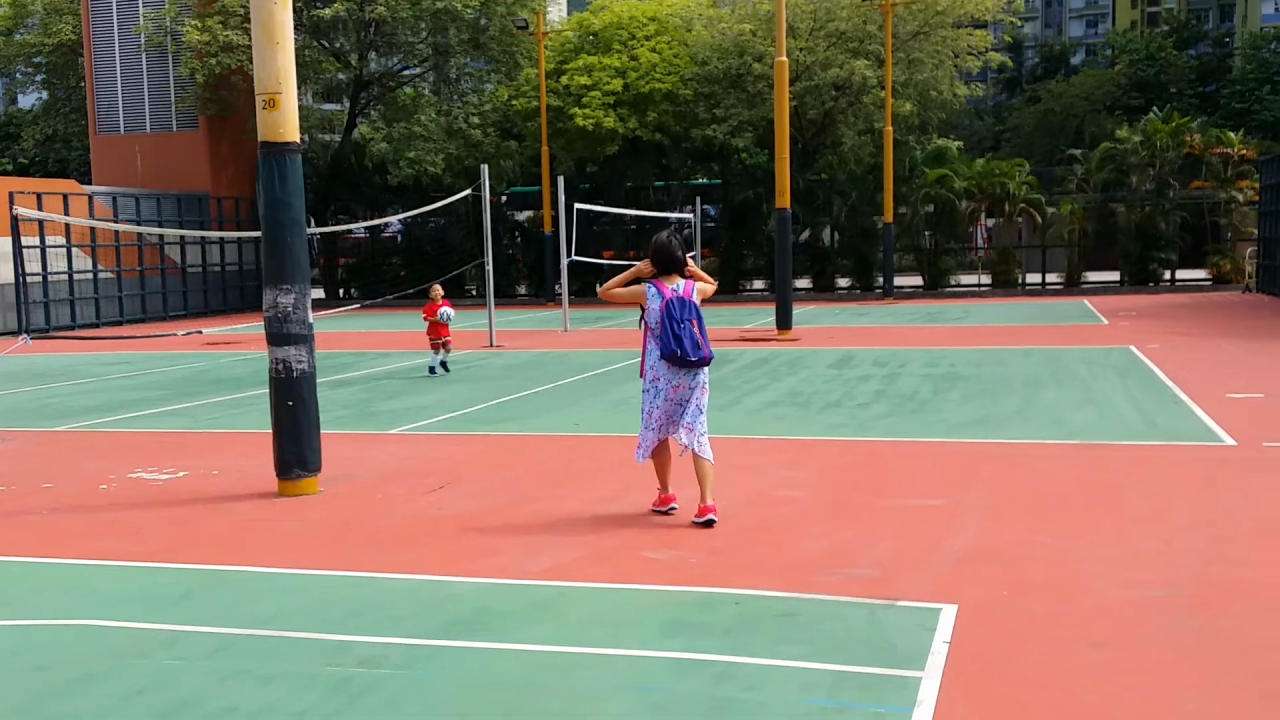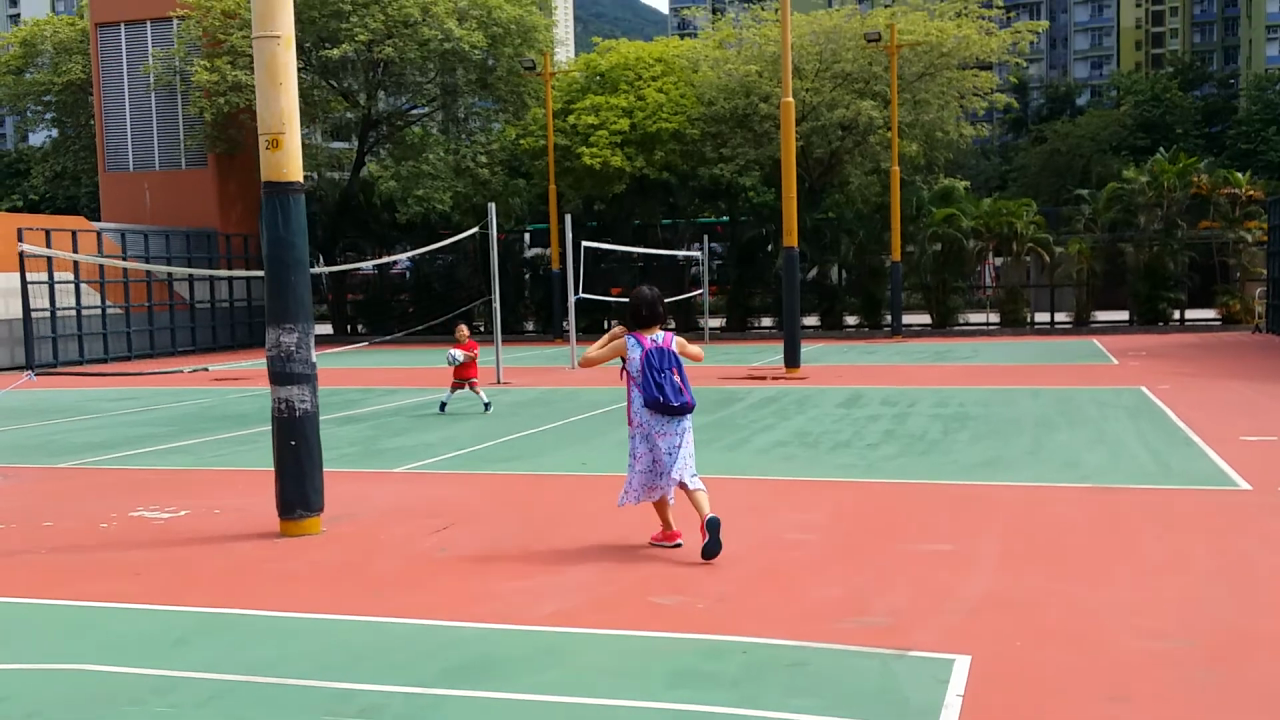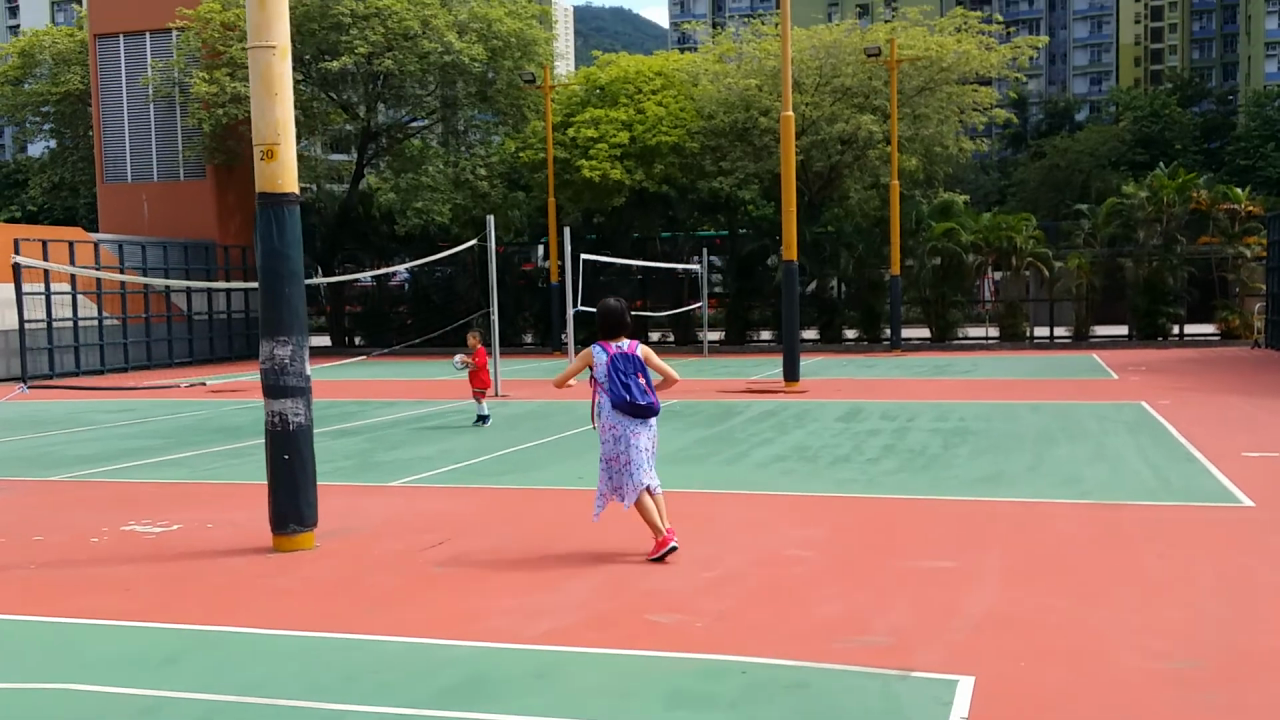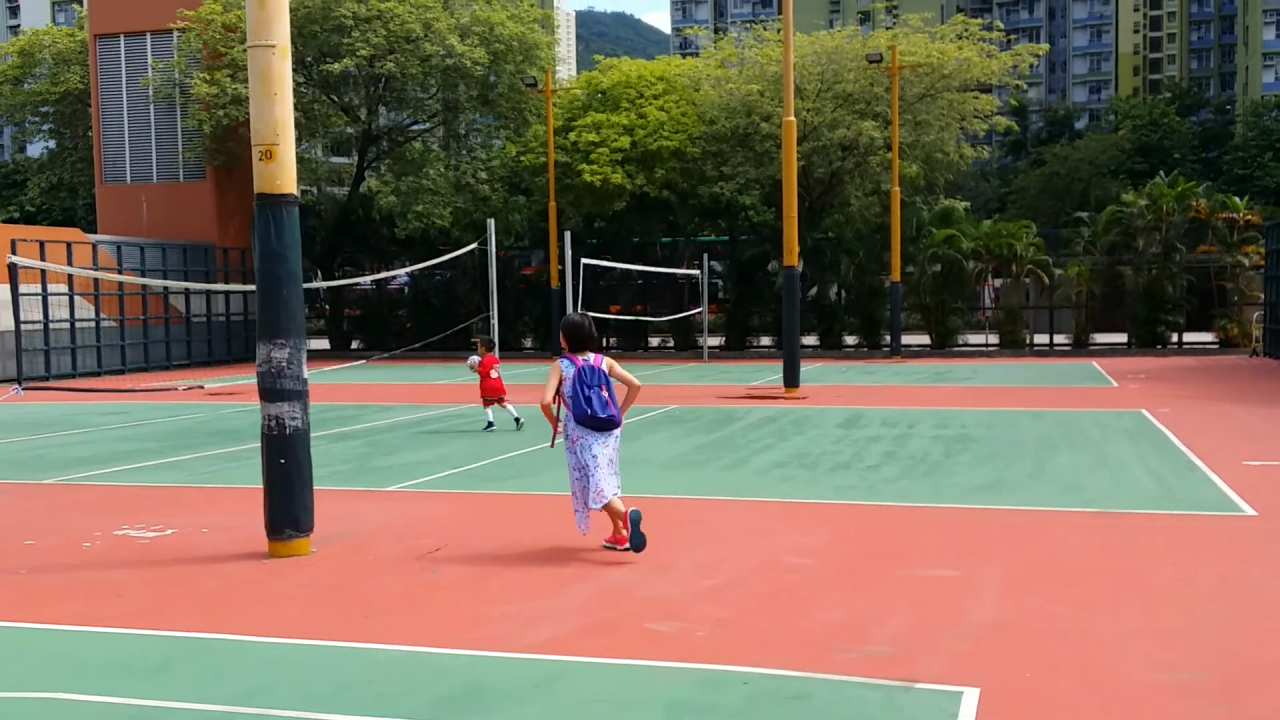
dt=0.2s
person 1, frame 1
left shoulder: (645, 292)
right shoulder: (695, 289)
left elbow: (603, 293)
right elbow: (713, 285)
left wrist: (634, 271)
right wrist: (695, 271)
left hip: (660, 373)
right hip: (694, 371)
left knee: (657, 432)
right knee: (696, 434)
left ankle: (665, 494)
right ankle: (707, 505)
person 1, frame 2
left shoulder: (626, 344)
right shoulder: (674, 341)
left elbow: (585, 360)
right elbow: (699, 355)
left wrist: (609, 336)
left hip: (645, 420)
right hip: (677, 417)
left knee: (650, 475)
right knee: (686, 474)
left ankle: (669, 531)
right ankle: (707, 518)
person 1, frame 3
left shoulder: (592, 353)
right shoulder: (641, 350)
left elbow: (557, 383)
right elbow: (673, 378)
left wrist: (570, 381)
left hip: (614, 425)
right hip: (643, 420)
left knee: (634, 481)
right knee: (646, 476)
left ankle: (663, 538)
right ankle: (665, 528)
person 1, frame 4
left shoulder: (560, 365)
right shoulder: (604, 362)
left elbow: (546, 401)
right elbow: (635, 385)
left wrist: (554, 424)
right wrist: (620, 413)
left hip: (580, 434)
right hip: (608, 429)
left knee: (598, 487)
right knee: (607, 481)
left ankle: (628, 515)
right ankle: (620, 535)
